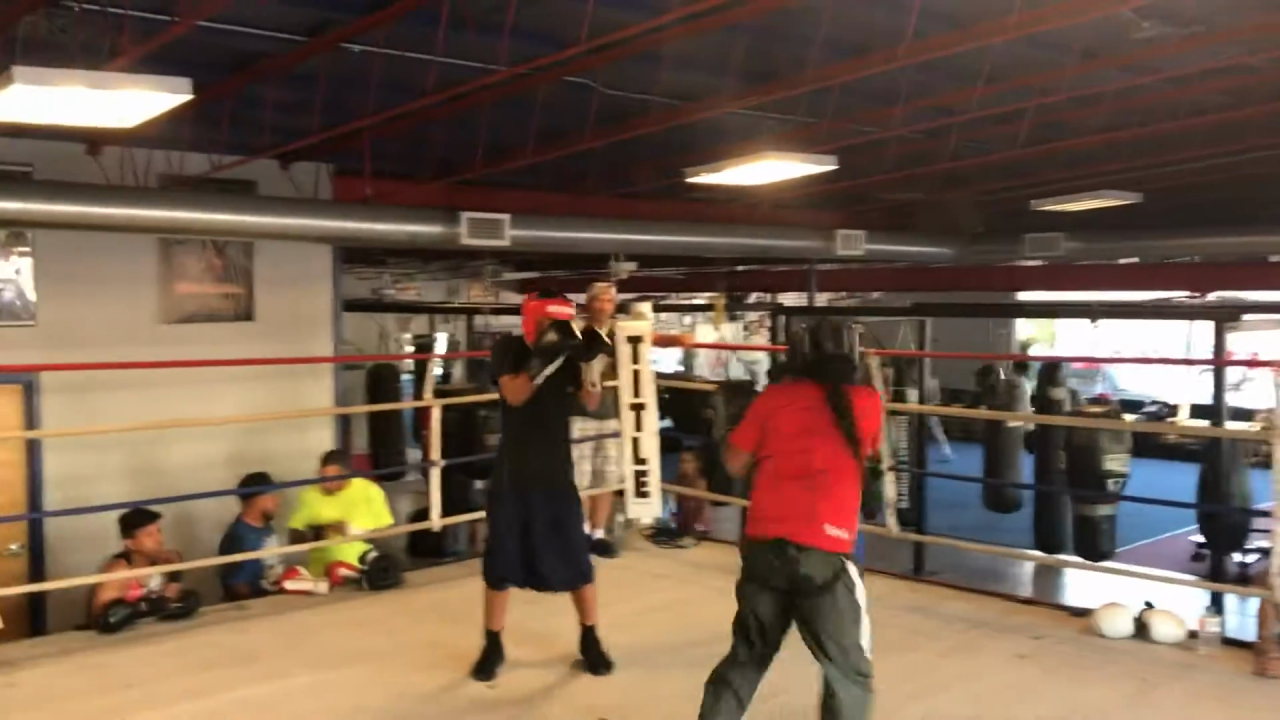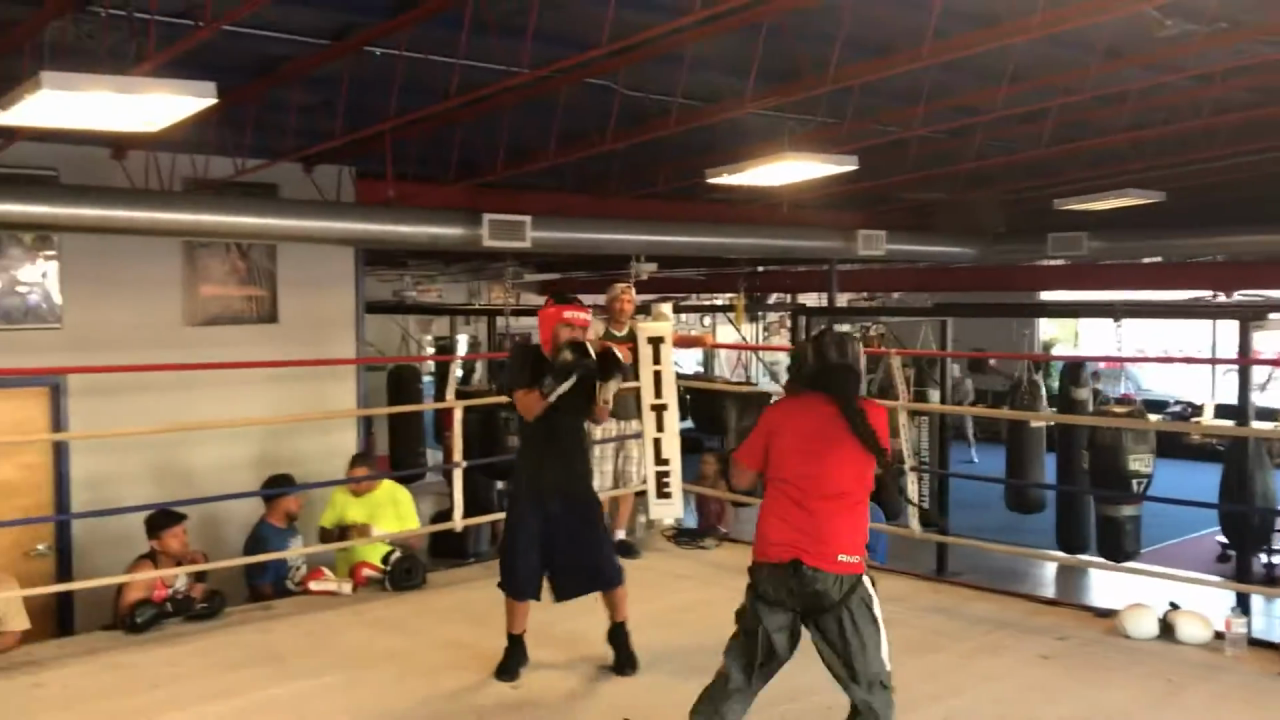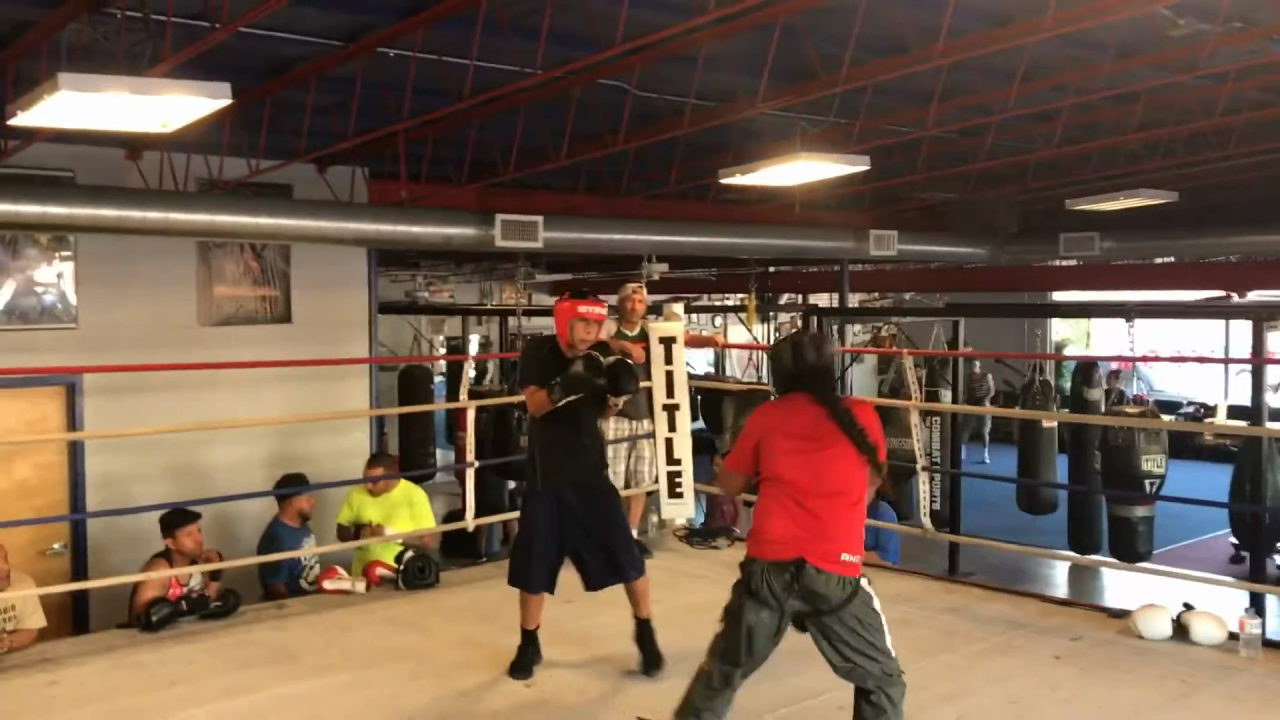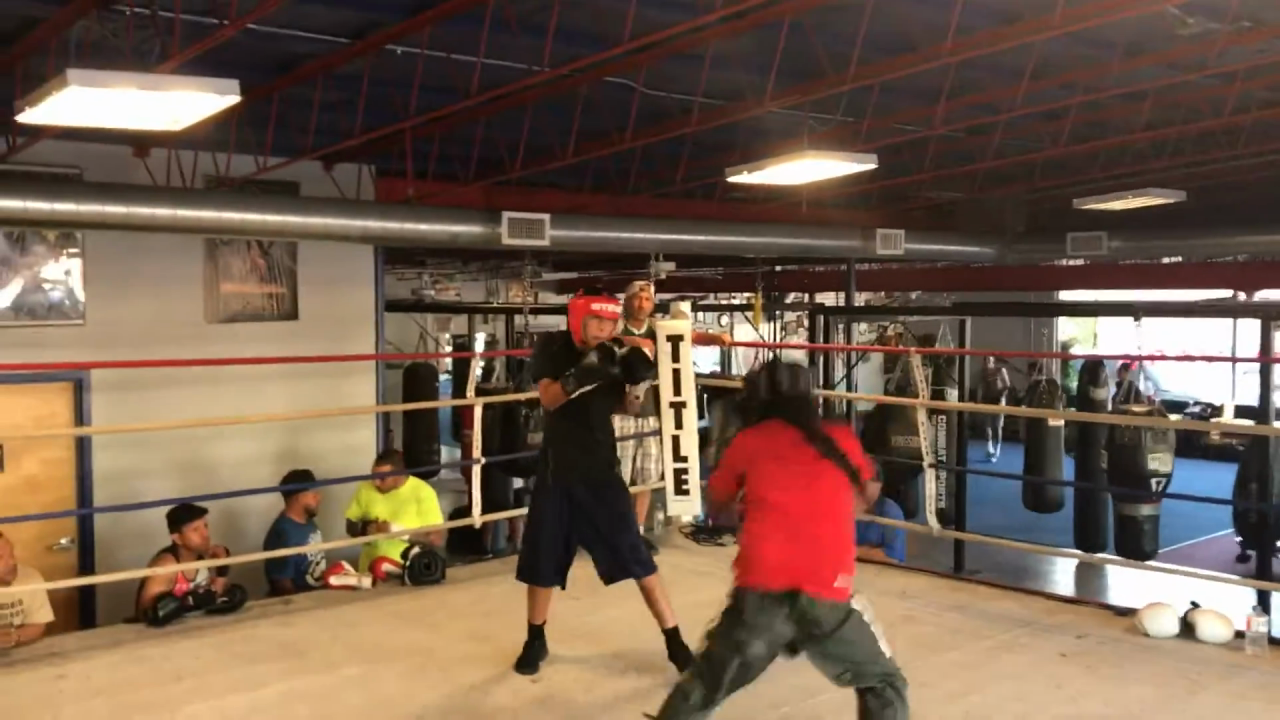
dt=0.1s
person 1, frame 1
left shoulder: (567, 352)
right shoulder: (510, 350)
left elbow: (590, 403)
right elbow: (513, 396)
left wrist: (591, 360)
right wrist: (546, 356)
left hip: (556, 473)
right hip: (514, 474)
left knee: (576, 564)
right knee: (500, 564)
left ankle: (589, 641)
right ankle: (492, 645)
person 1, frame 2
left shoulder: (583, 363)
right shoulder: (525, 358)
left elbow: (599, 417)
right elbow: (528, 409)
left wrist: (606, 379)
right wrist: (560, 375)
left hip: (575, 482)
right hip: (532, 484)
left knee: (605, 568)
right knee: (519, 574)
left ankle: (619, 636)
right ankle: (515, 646)
person 1, frame 3
left shoulder: (599, 357)
right shoulder: (538, 350)
left elbow: (608, 410)
right elbow: (535, 405)
left wrist: (622, 388)
right wrist: (567, 383)
left hip: (591, 473)
right hip: (547, 476)
left knee: (627, 558)
right knee: (532, 564)
left ankle: (646, 633)
right ankle: (529, 644)
person 1, frame 4
left shoulder: (615, 351)
right shoulder: (552, 346)
left elbow: (628, 406)
right elbow: (549, 398)
left wrist: (639, 378)
right wrist: (582, 374)
left hip: (602, 469)
right hip: (558, 470)
left knee: (636, 556)
right knee: (542, 560)
left ankle: (674, 639)
right ankle: (535, 639)
person 2, frame 1
left shoulder: (774, 396)
right shoulder: (865, 401)
left elbow: (735, 463)
left hip: (764, 546)
right hip: (825, 552)
left knee: (746, 659)
right knee: (848, 678)
person 2, frame 2
left shoulder: (779, 413)
right shoulder: (873, 416)
left elbow: (740, 480)
left hip: (773, 565)
right hip: (836, 571)
left knee: (740, 678)
person 2, frame 3
left shoulder: (766, 416)
right shoulder: (862, 416)
left elbow: (729, 484)
left hip: (770, 566)
right hip: (836, 573)
left knee: (722, 674)
right knee: (881, 681)
person 2, frame 4
left shoulder: (749, 441)
right shoulder: (844, 441)
left elbow: (717, 497)
left hip: (761, 594)
right hip: (827, 598)
right knee: (884, 685)
person 3, frame 1
right shoulder: (577, 330)
left hip: (611, 416)
right hip: (581, 417)
left knee: (608, 481)
right knee: (580, 482)
left ankle: (599, 535)
person 3, frame 2
left shoulder: (640, 330)
right shoulder: (596, 329)
left elbow: (674, 339)
left wrist: (698, 339)
right wrist: (610, 347)
left hip: (633, 416)
right hip: (601, 416)
left knee: (629, 481)
right knee: (599, 483)
left ankle: (619, 536)
person 3, frame 3
right shoulder: (608, 329)
left elbow: (686, 339)
left wrist: (709, 339)
right wrist: (622, 347)
left hip: (643, 416)
right hip: (614, 416)
left knee: (641, 481)
right knee: (611, 483)
left ankle: (632, 536)
person 3, frame 4
left shoulder: (657, 327)
right shoulder: (615, 327)
left elbow: (692, 336)
left wrist: (716, 337)
right wrist: (630, 341)
left hip: (649, 414)
right hip: (619, 413)
left knee: (646, 477)
left ankle: (637, 532)
